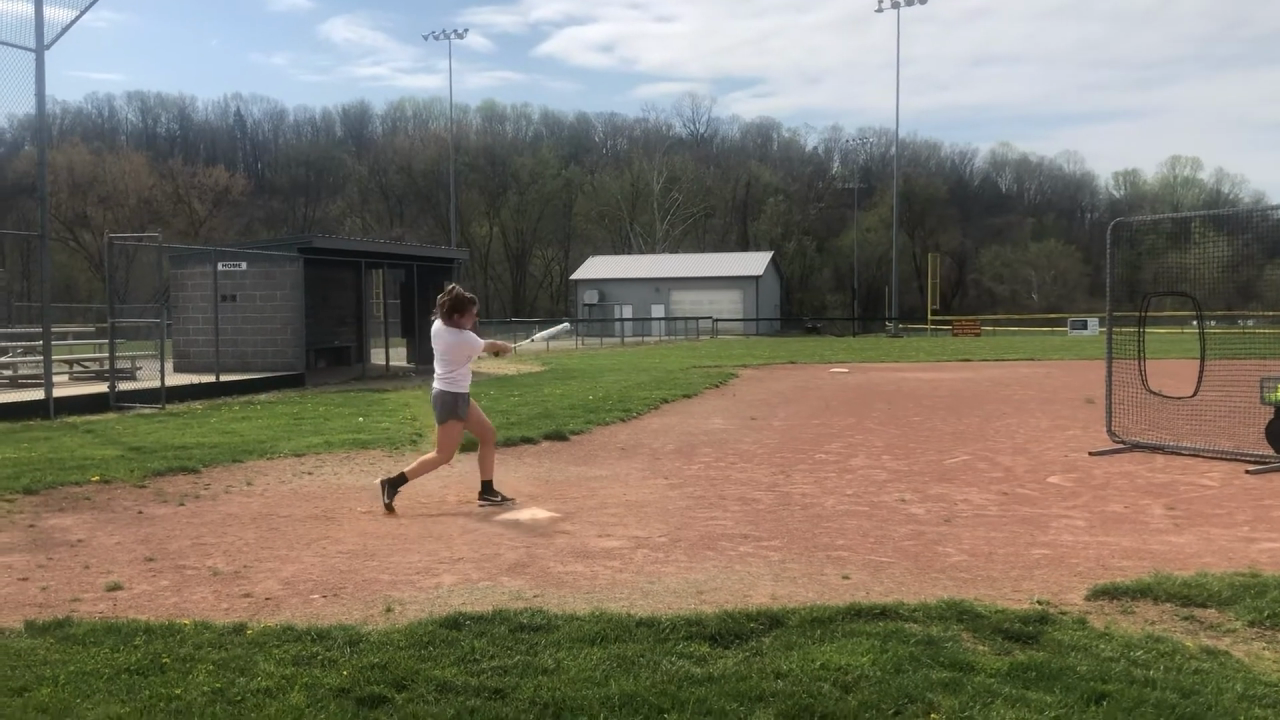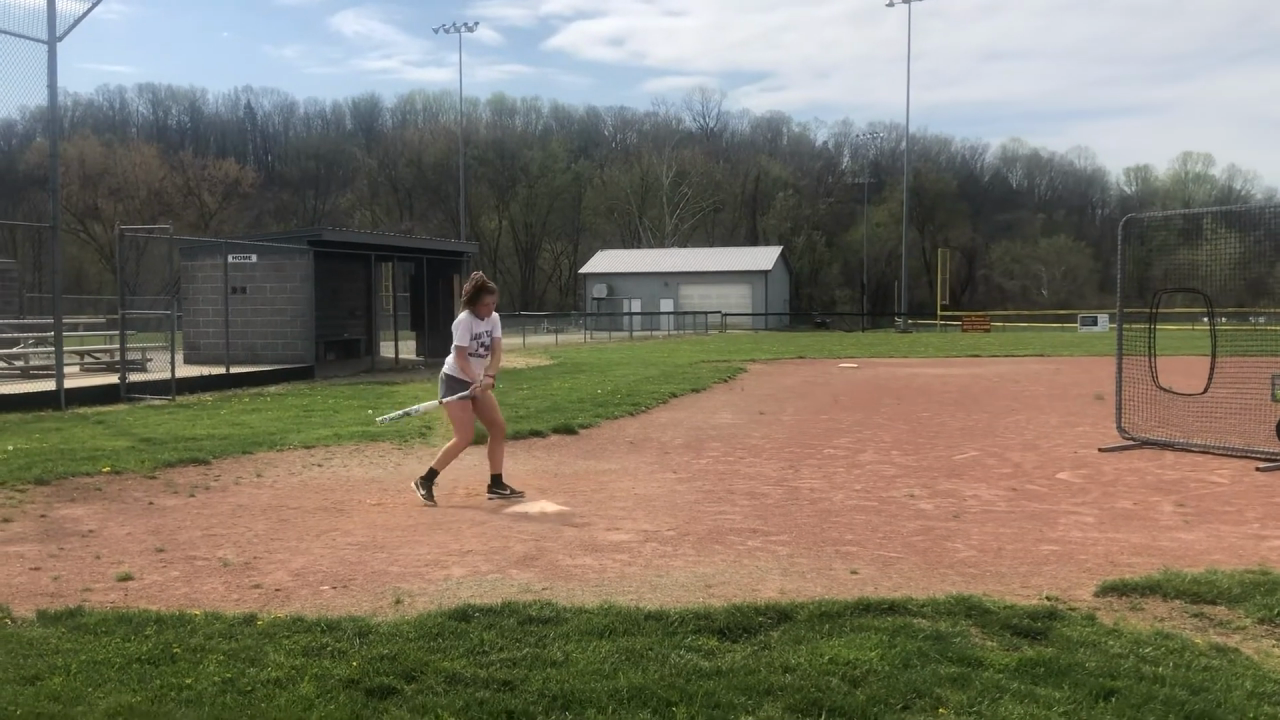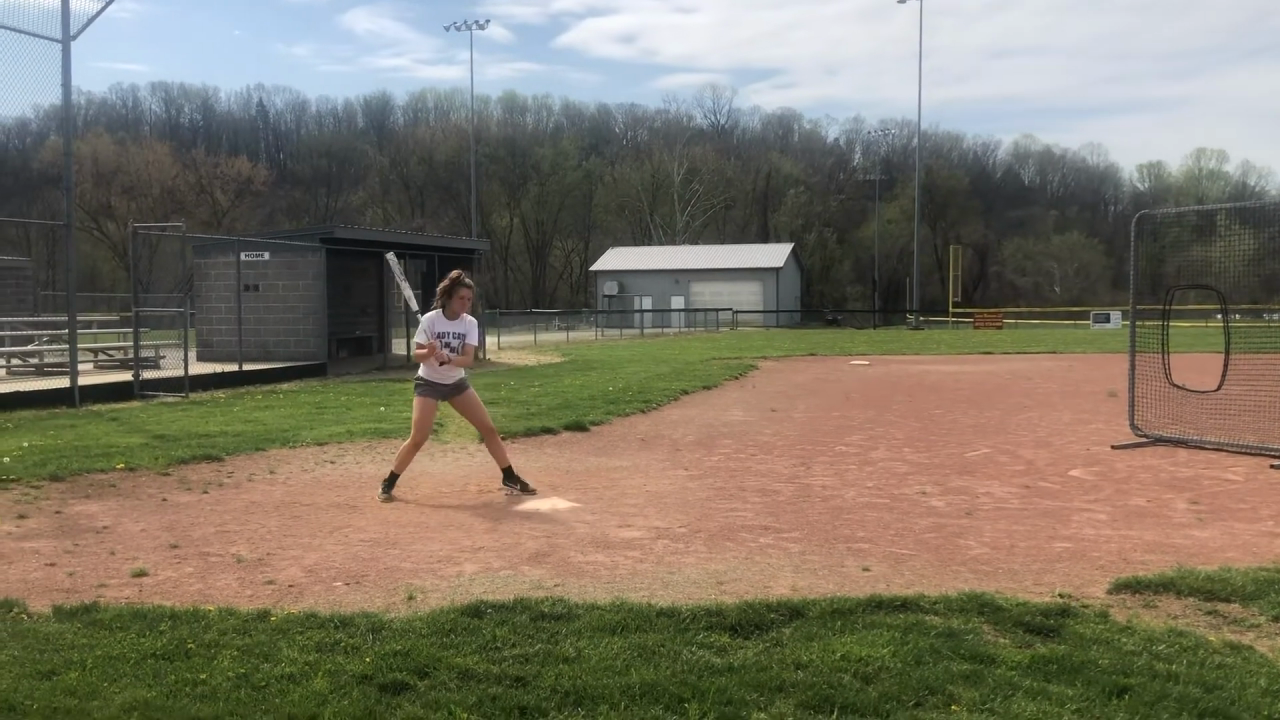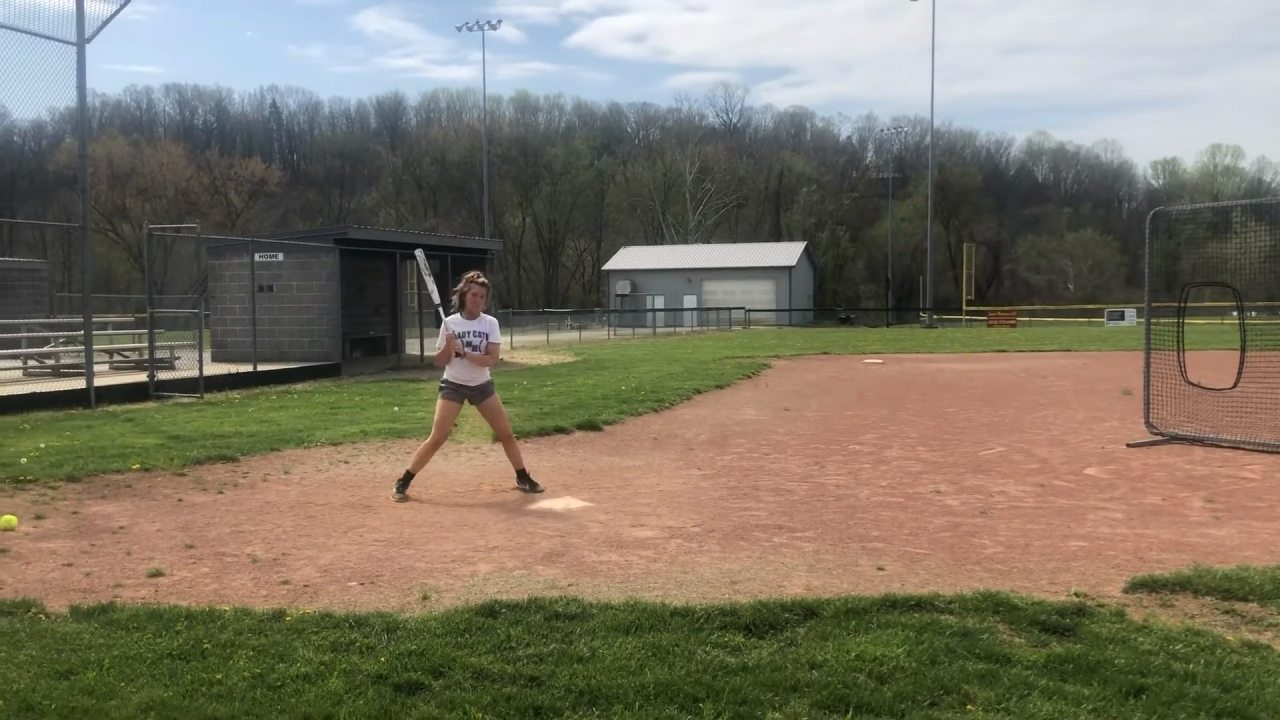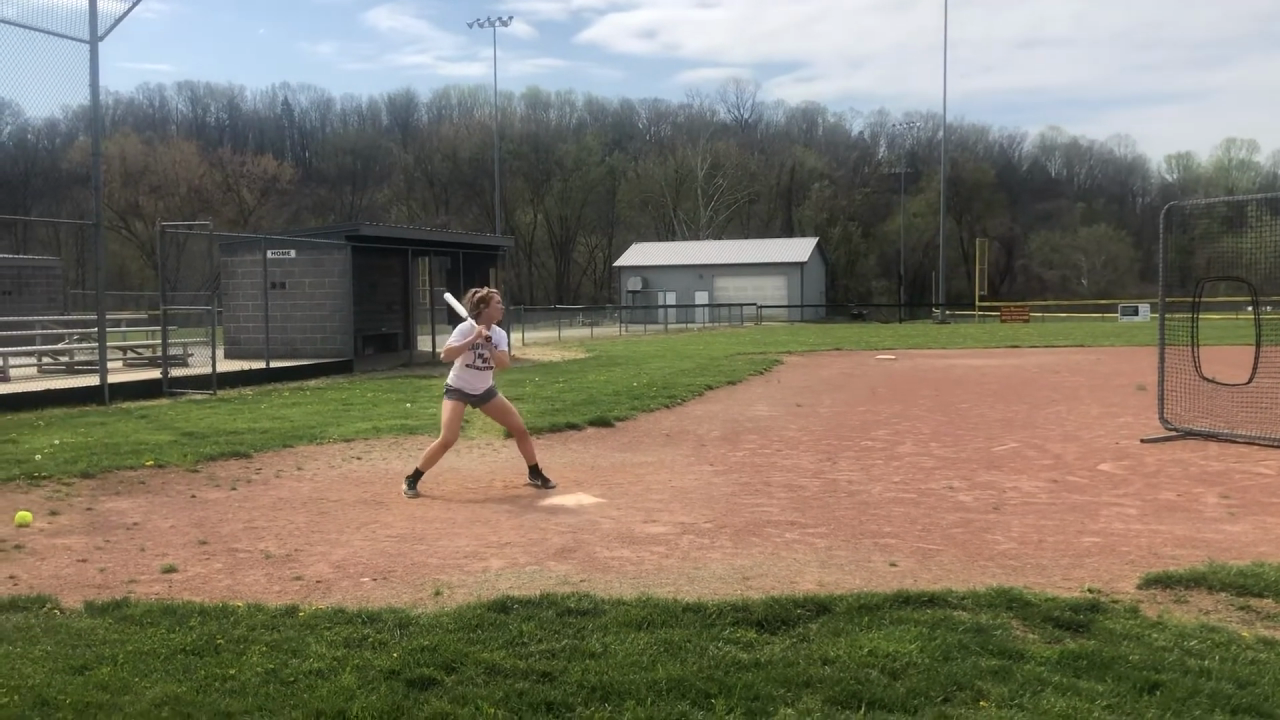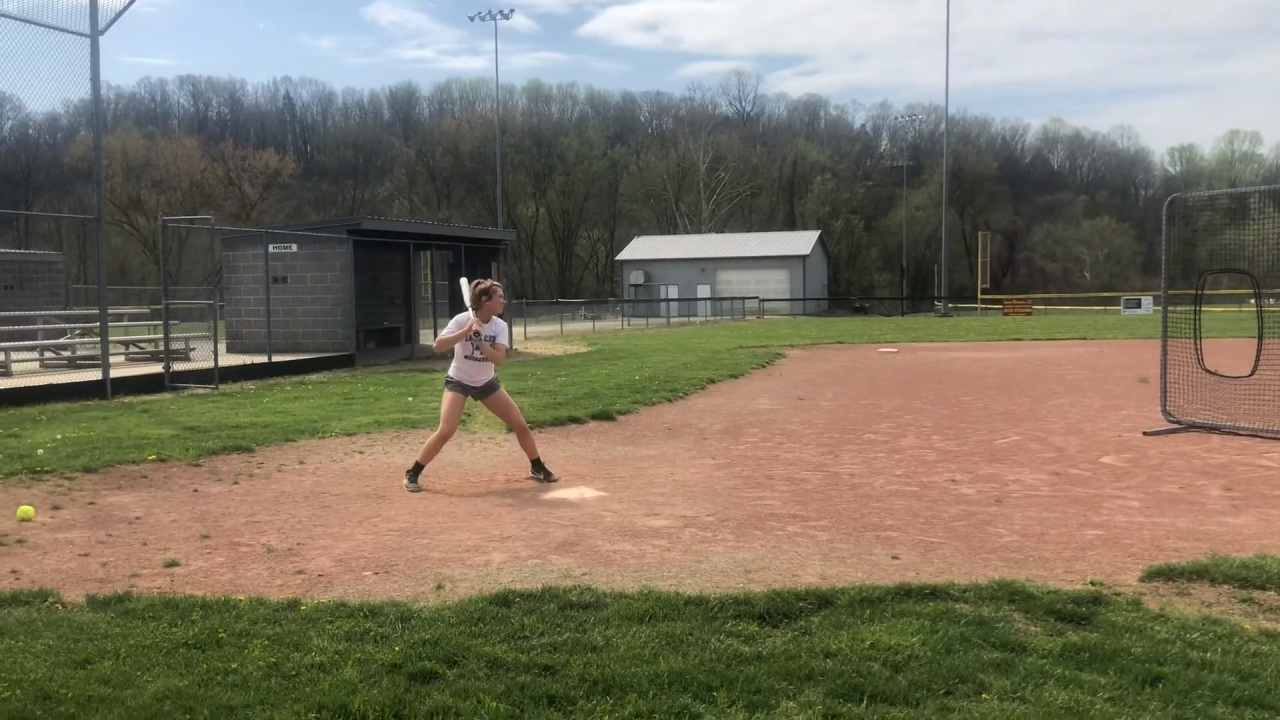
dt=0.4s
person 1, frame 1
left shoulder: (437, 326)
right shoulder: (466, 339)
right elbow: (486, 346)
right wrist: (502, 345)
left hip: (456, 395)
right hip: (451, 398)
left knee: (488, 434)
right knee: (443, 455)
left ankle: (488, 492)
right ankle: (392, 484)
person 1, frame 2
left shoulder: (493, 319)
right shoulder: (464, 321)
left elbow: (496, 352)
right elbow: (460, 358)
left wrist: (489, 377)
right wrist: (479, 380)
left hip: (477, 382)
right hip: (455, 381)
left knee: (499, 428)
right knee: (464, 438)
left ankle: (496, 485)
right ankle: (426, 480)
person 1, frame 3
left shoulder: (470, 323)
right shoulder: (430, 319)
left elbow: (468, 359)
right elbow: (417, 355)
left wrist: (446, 359)
right wrist: (429, 352)
left hip: (456, 382)
right hip: (429, 382)
left knee: (488, 428)
right knee: (417, 439)
left ankle: (510, 477)
right ankle: (389, 483)
person 1, frame 4
left shoulder: (491, 323)
right shoulder: (451, 322)
left elbow: (492, 359)
right elbow: (440, 361)
left wrist: (464, 353)
right wrist: (448, 348)
left hip: (482, 386)
right hip: (453, 386)
left knee: (507, 434)
right knee: (437, 439)
left ankle: (523, 478)
right ankle: (403, 482)
person 1, frame 5
left shoulder: (500, 334)
right shoulder: (465, 329)
left elbow: (504, 364)
right elbow: (445, 356)
left wrist: (488, 346)
right wrist: (474, 339)
left hip: (485, 391)
right hip: (458, 390)
left knee: (521, 429)
right knee: (447, 439)
left ankle: (535, 474)
right ankle: (411, 479)
person 1, frame 6
left shoulder: (500, 326)
right shoulder: (462, 319)
left elbow: (499, 359)
right elbow: (437, 346)
left wrist: (479, 341)
right wrist: (466, 331)
left hip: (487, 383)
right hip: (458, 382)
left knee: (521, 425)
right knee: (445, 431)
left ankle: (538, 468)
right ankle: (412, 474)
